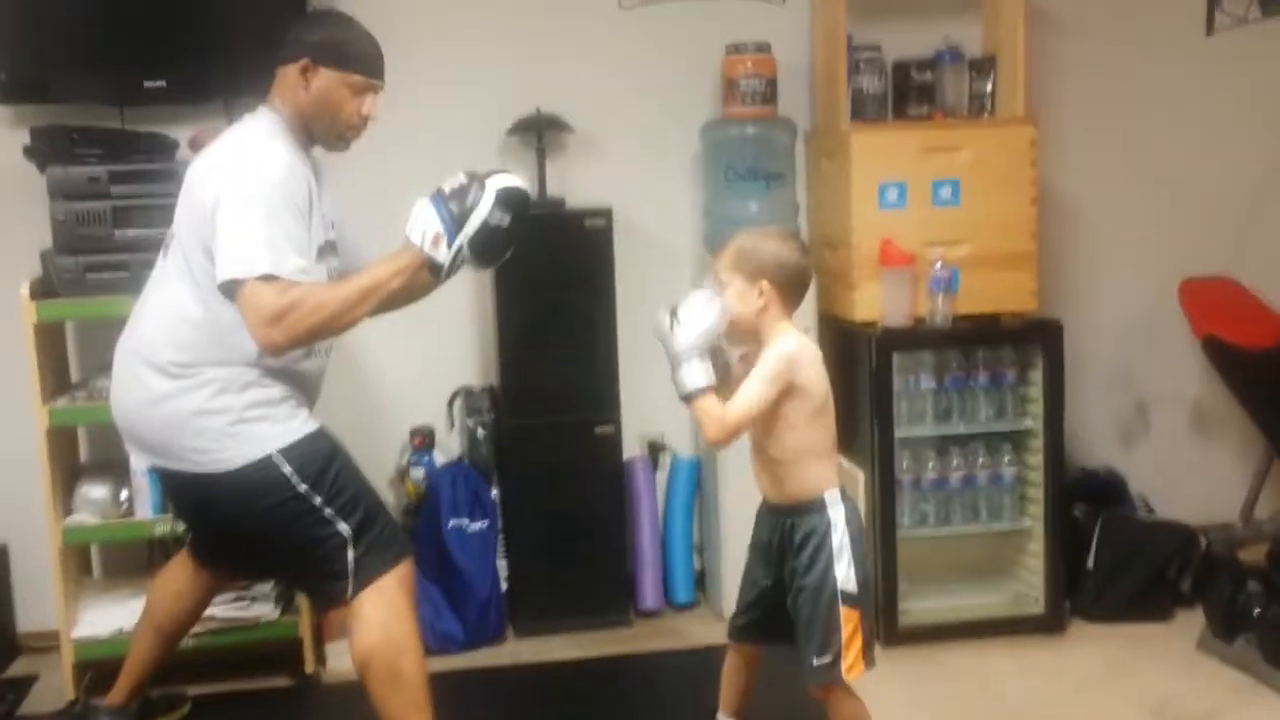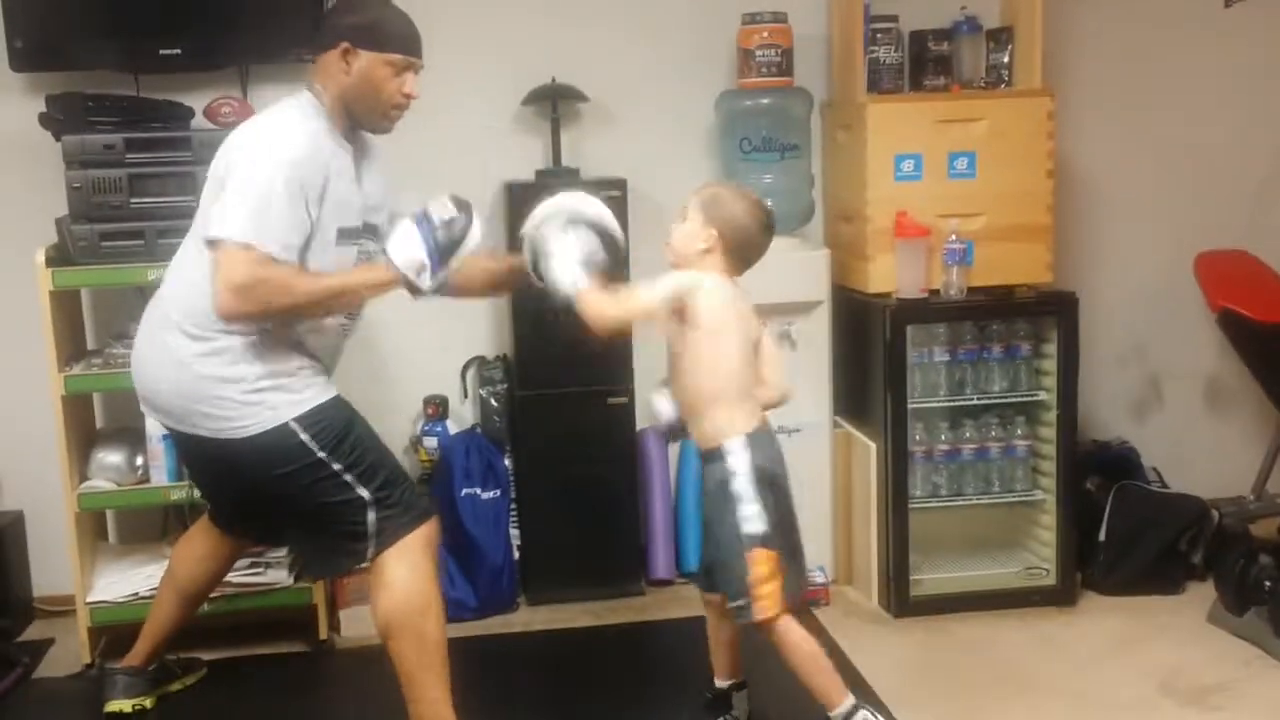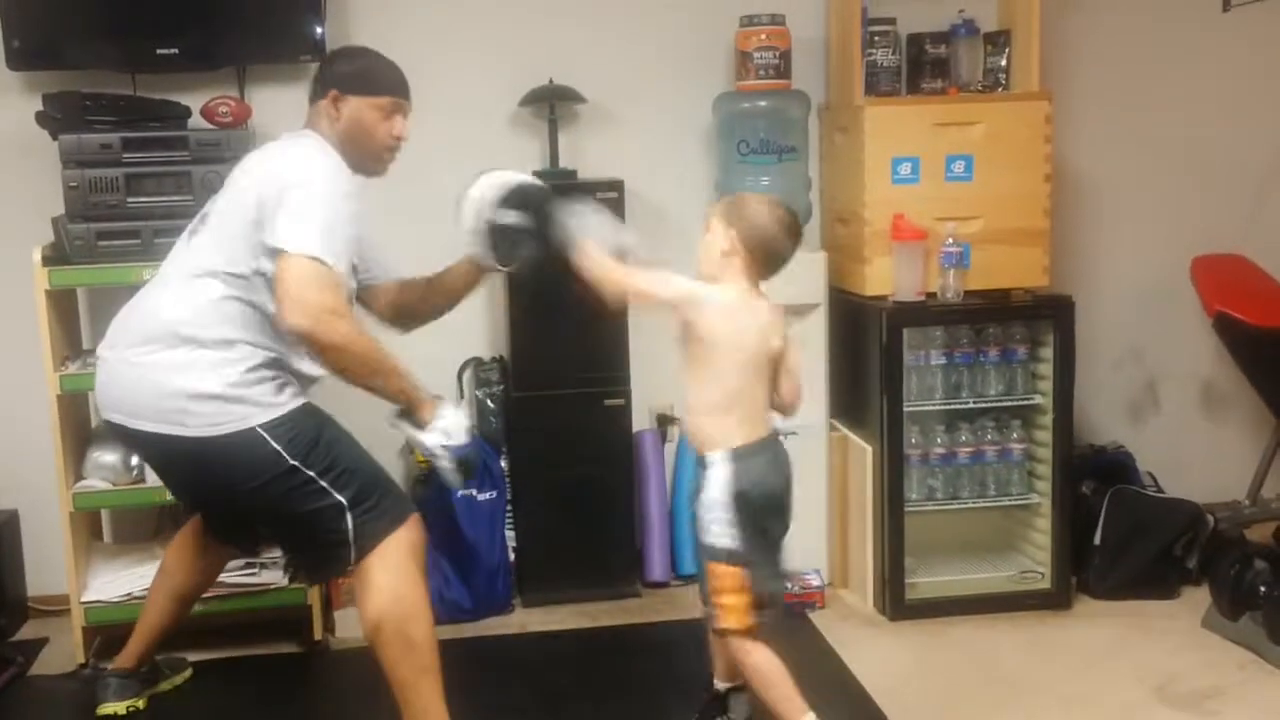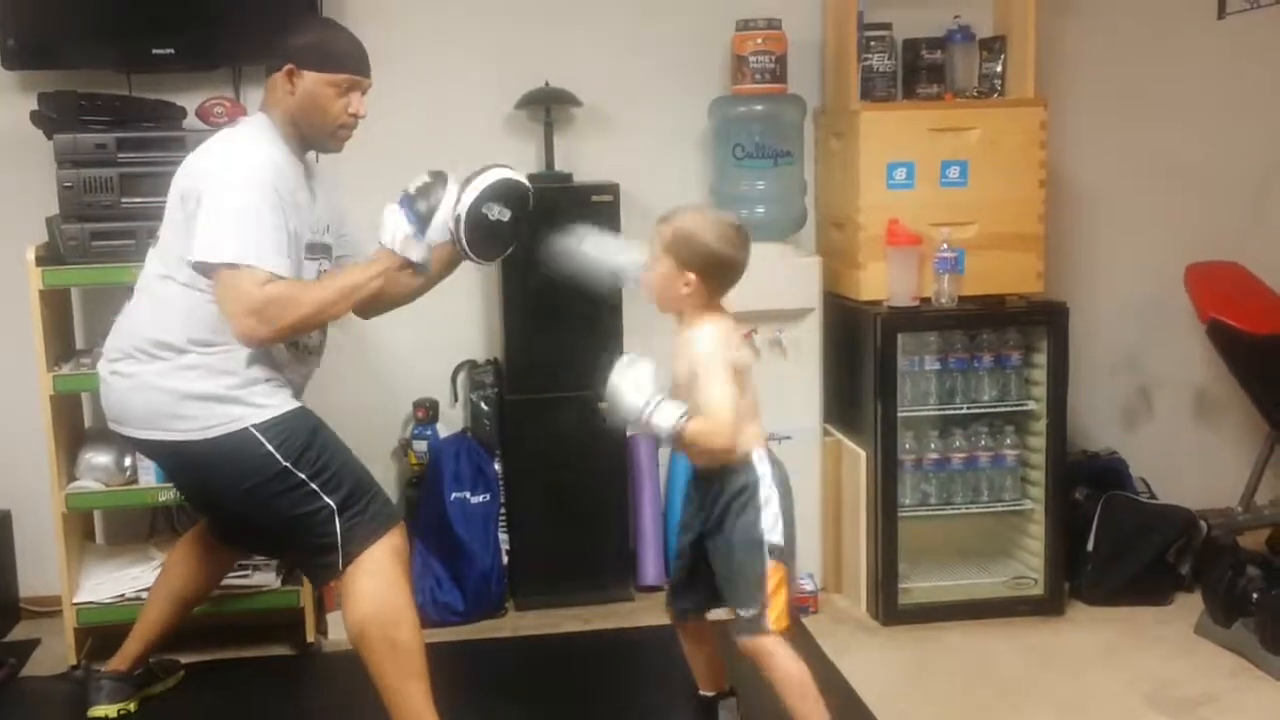
dt=0.7s
person 1, frame 1
left shoulder: (281, 161)
right shoulder: (262, 163)
left elbow: (346, 293)
right elbow: (275, 323)
left wrist: (443, 252)
right wrist: (418, 250)
left hip: (173, 404)
right hip: (220, 413)
left knee: (218, 555)
right knee: (381, 572)
person 1, frame 2
left shoulder: (350, 151)
right shoulder: (287, 145)
left elbow: (417, 263)
right elbow: (240, 292)
left wrist: (533, 263)
right wrist: (391, 270)
left hip: (191, 369)
right hip: (233, 377)
left knee: (240, 518)
right knee: (404, 533)
person 1, frame 3
left shoulder: (305, 180)
right shoulder: (313, 174)
left elbow: (395, 305)
right elbow: (312, 317)
left wrist: (482, 263)
right wrist: (426, 404)
left hip: (137, 382)
right hip: (206, 394)
left knee: (230, 516)
right knee: (391, 538)
person 1, frame 4
left shoulder: (296, 171)
right shoulder: (245, 164)
left elbow: (361, 295)
right elbow: (258, 316)
left wrist: (450, 248)
right wrist: (392, 255)
left hip: (170, 392)
right hip: (199, 395)
left knee: (235, 523)
right knee: (374, 544)
person 2, frame 1
left shoulder: (787, 353)
right shoulder: (772, 350)
left elbow: (719, 430)
right elbow: (733, 402)
left wrist: (688, 357)
right wrist: (707, 351)
left hip: (819, 524)
right hip: (778, 520)
left knee: (826, 677)
right knee: (744, 636)
person 2, frame 2
left shoulder: (689, 285)
right shoulder: (722, 295)
left elbow: (605, 317)
right elbow: (774, 390)
left wrist: (566, 262)
right wrist: (683, 404)
left hip: (740, 468)
right hip: (727, 466)
left knee: (768, 613)
right knee: (717, 596)
person 2, frame 3
left shoulder: (698, 297)
right shoulder: (771, 316)
left elbow: (611, 280)
right elbow: (787, 400)
left wrist: (584, 235)
left hip: (729, 475)
right hip: (764, 459)
left knee: (736, 628)
right knee: (721, 602)
person 2, frame 4
left shoulder: (703, 342)
right shoulder: (708, 324)
left elbow: (720, 435)
left wrist: (651, 407)
left hip: (749, 487)
right hip: (708, 488)
left knee: (760, 639)
right knee: (685, 612)
